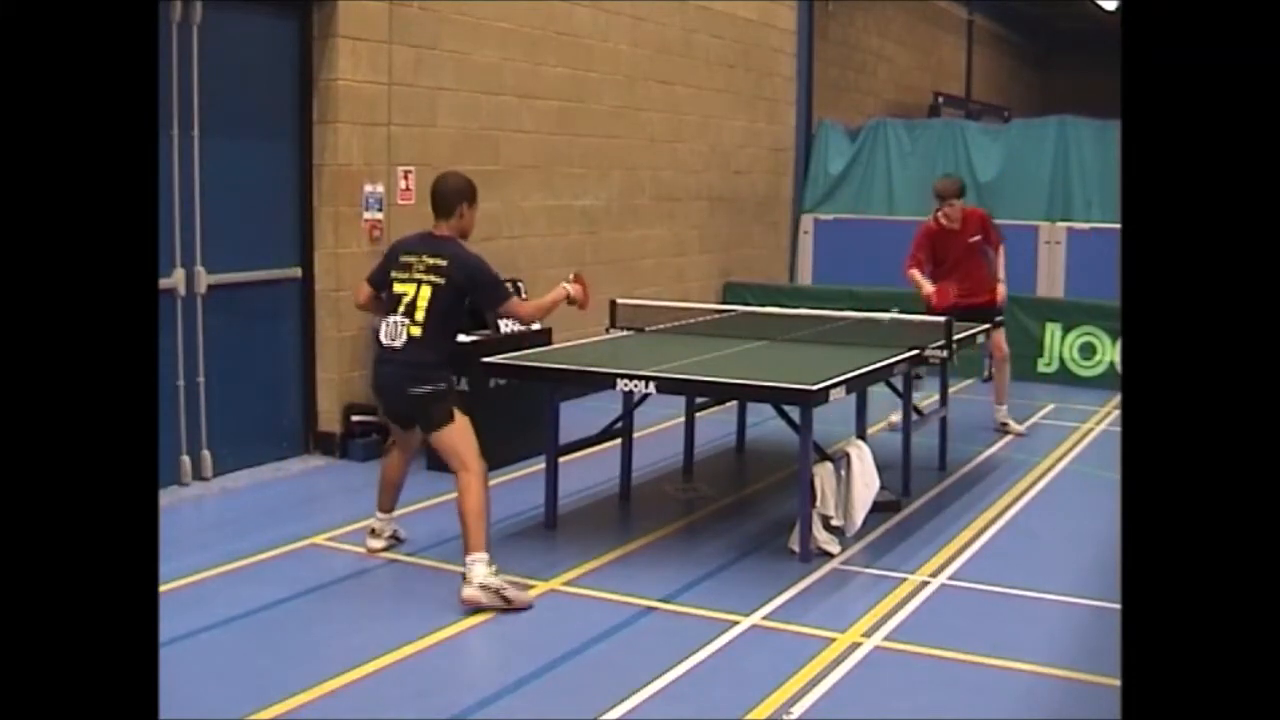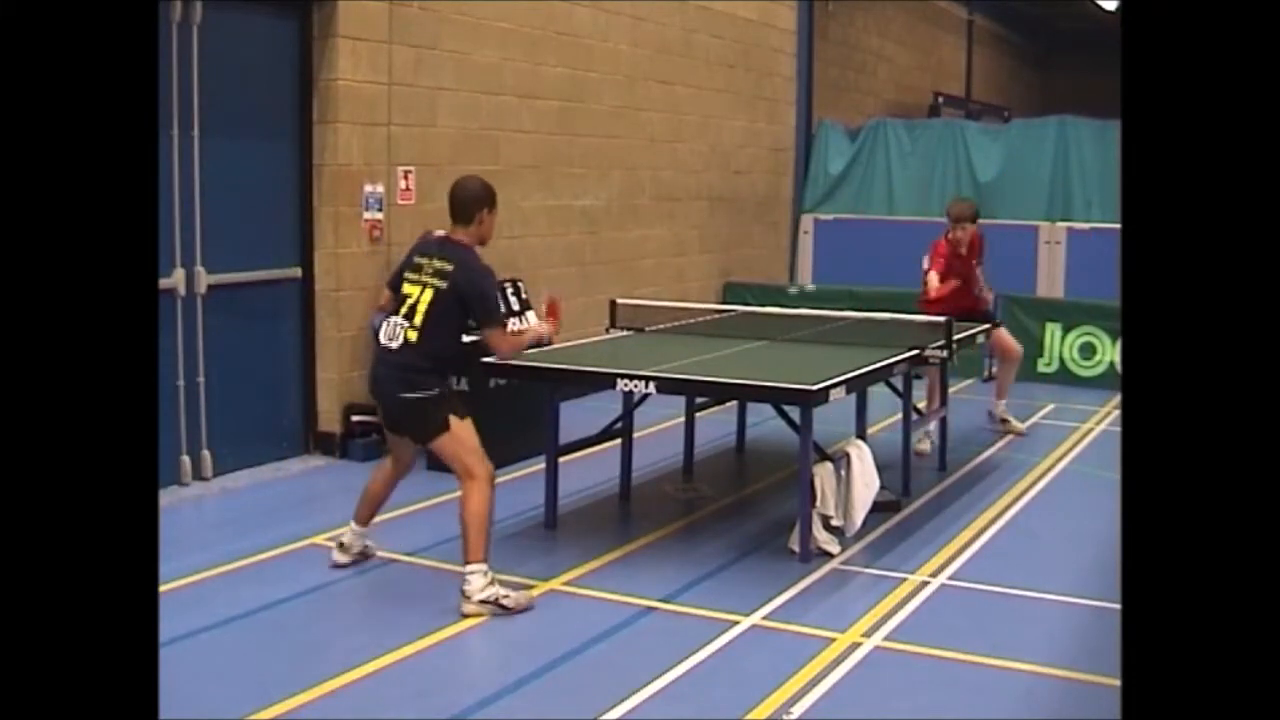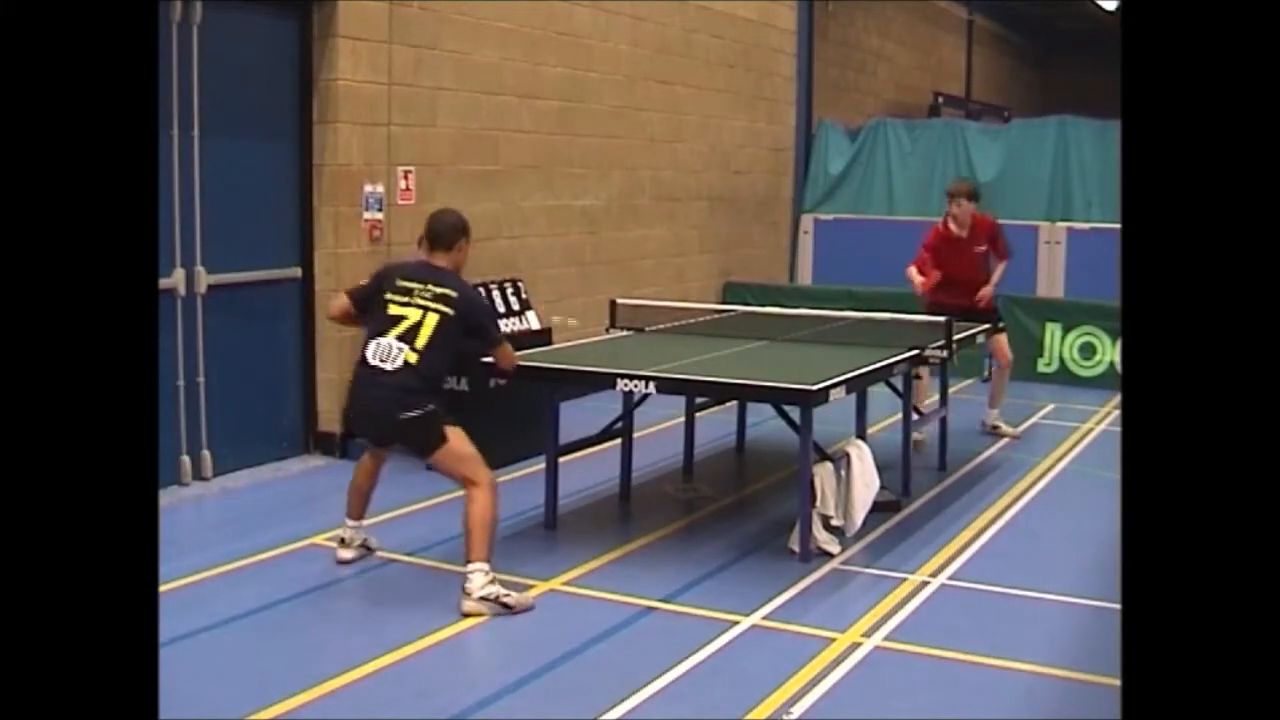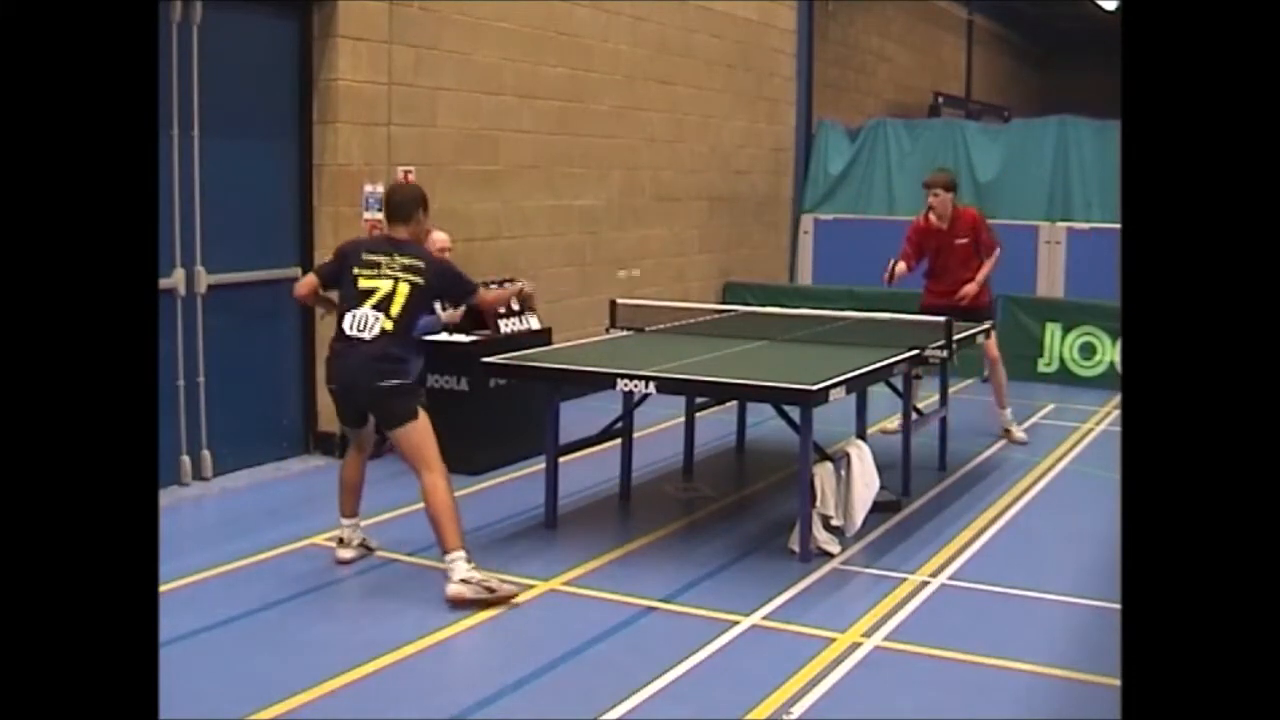
dt=0.3s
person 1, frame 1
left shoulder: (400, 250)
right shoulder: (465, 264)
left elbow: (363, 301)
right elbow: (522, 313)
right wrist: (564, 292)
left hip: (386, 373)
right hip: (424, 381)
left knee: (402, 448)
right knee: (472, 470)
left ankle: (380, 530)
right ankle: (479, 577)
person 1, frame 2
left shoulder: (421, 250)
right shoulder: (473, 271)
left elbow: (388, 302)
right elbow: (502, 347)
right wrist: (539, 333)
left hip: (385, 376)
right hip: (420, 386)
left knee: (398, 462)
right knee: (478, 476)
left ankle: (352, 542)
right ankle: (477, 585)
person 1, frame 3
left shoulder: (390, 275)
right shoulder: (466, 298)
left elbow: (336, 312)
right elbow: (507, 363)
right wrist: (490, 341)
left hip: (363, 397)
right hip: (411, 407)
left knee: (374, 453)
right knee: (480, 482)
left ankle: (351, 537)
right ankle: (479, 586)
person 1, frame 4
left shoulder: (353, 251)
right shoulder: (432, 267)
left elbow: (302, 291)
right elbow: (485, 300)
right wrist: (515, 291)
left hip: (341, 371)
right hip: (387, 377)
left knee: (358, 446)
right knee: (432, 470)
left ankle: (350, 537)
right ankle: (460, 572)
person 2, frame 1
left shoulder: (980, 218)
right shoulder: (928, 231)
left elbow: (997, 247)
right elbow: (912, 268)
left wrist: (1000, 281)
right wrist: (925, 284)
left hip: (984, 298)
left knee: (1001, 354)
left ankle: (1001, 416)
person 2, frame 2
left shoulder: (976, 238)
right shoulder: (942, 248)
right elbow: (933, 272)
left wrist: (982, 288)
right wrist: (932, 287)
left hip: (970, 306)
right hip: (940, 311)
left knee: (1014, 352)
right knee: (937, 364)
left ankle: (999, 411)
right ankle: (928, 431)
person 2, frame 3
left shoulder: (989, 227)
right shoulder: (938, 234)
left elbow: (1002, 257)
right elbow: (917, 267)
left wrist: (991, 286)
right wrist: (918, 279)
left hip: (980, 301)
right hip: (943, 302)
left knee: (1005, 360)
left ankle: (992, 419)
person 2, frame 4
left shoulder: (972, 219)
right shoulder: (920, 226)
left elbow: (993, 252)
right elbow: (907, 260)
left wrist: (977, 282)
right wrist: (895, 271)
left hip: (973, 298)
right hip: (936, 299)
left knee: (993, 357)
left ankle: (1007, 421)
